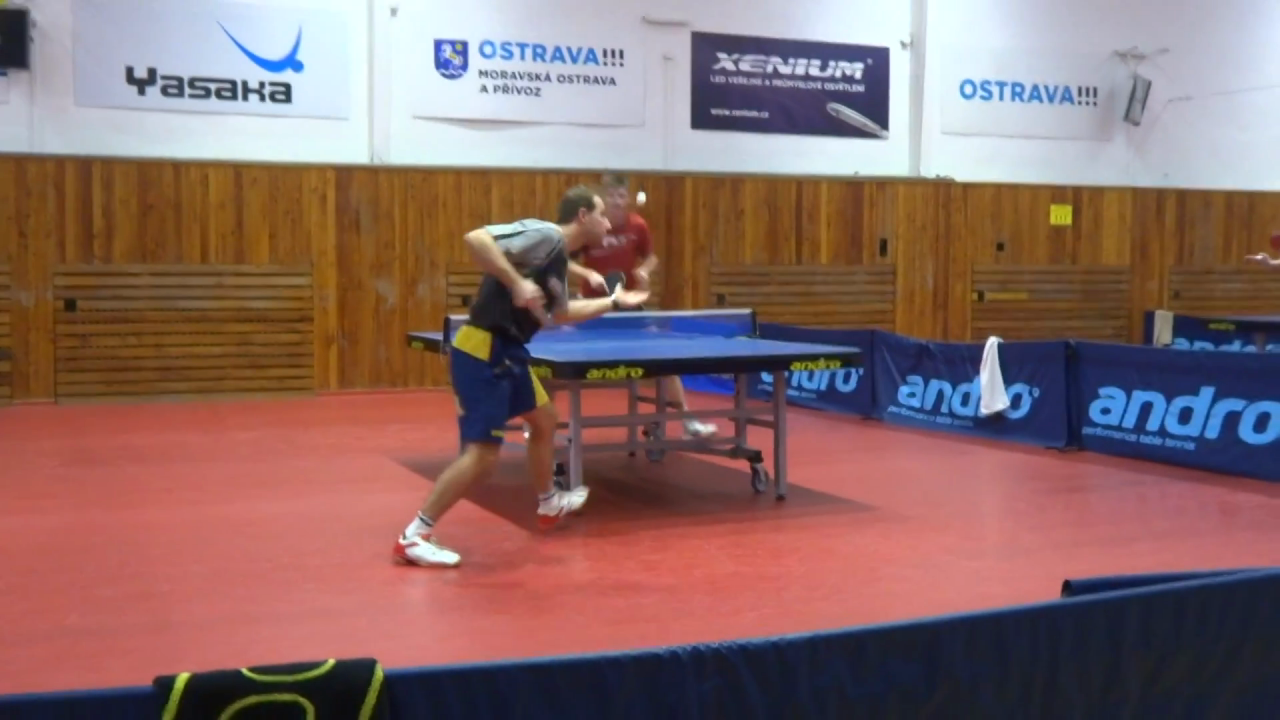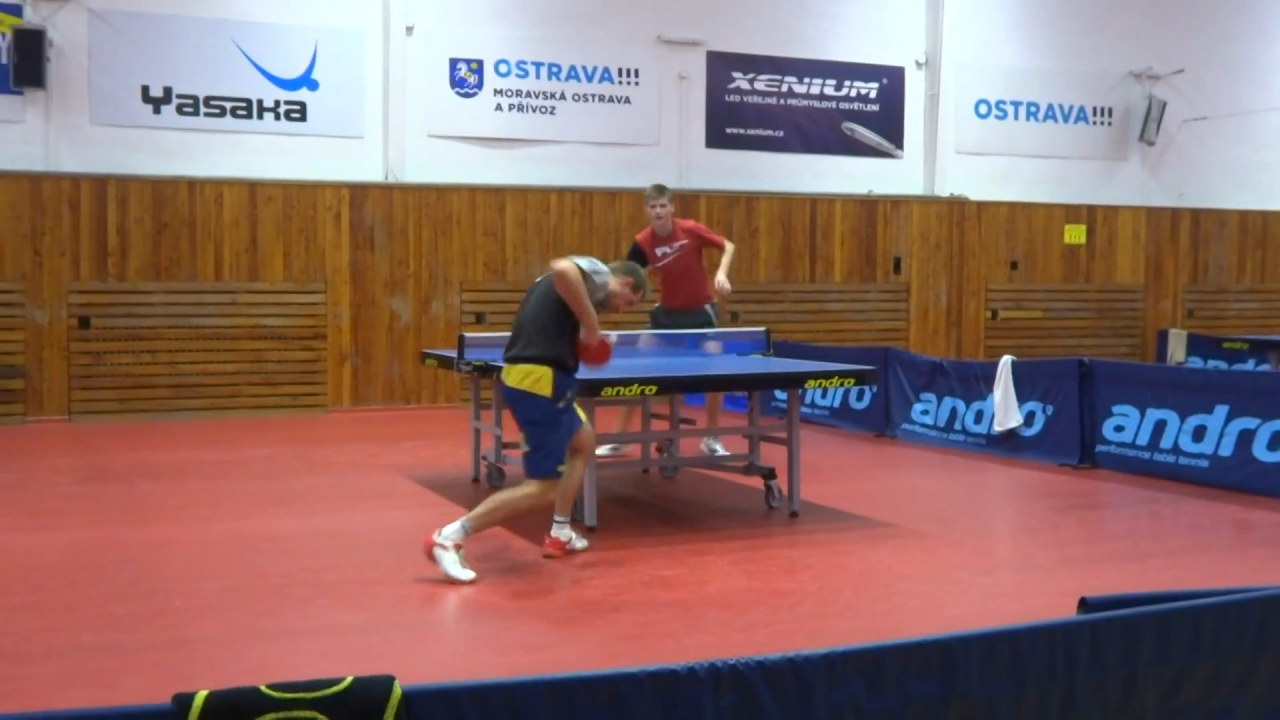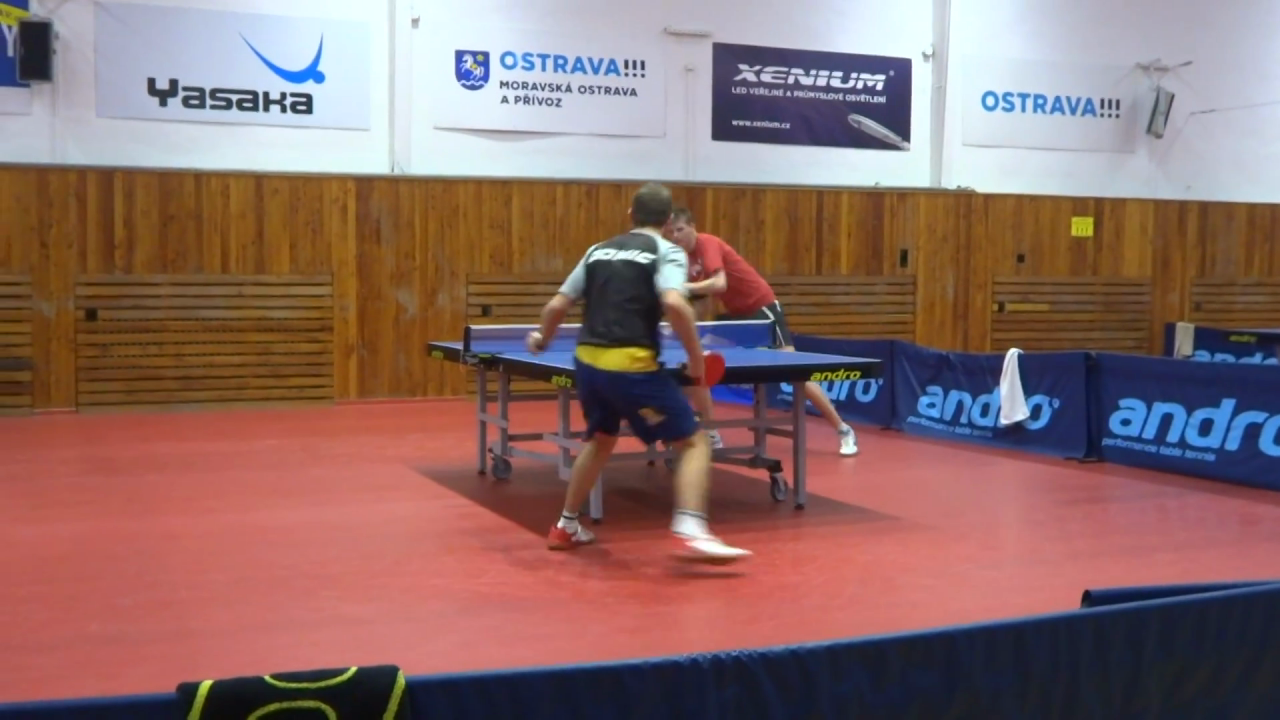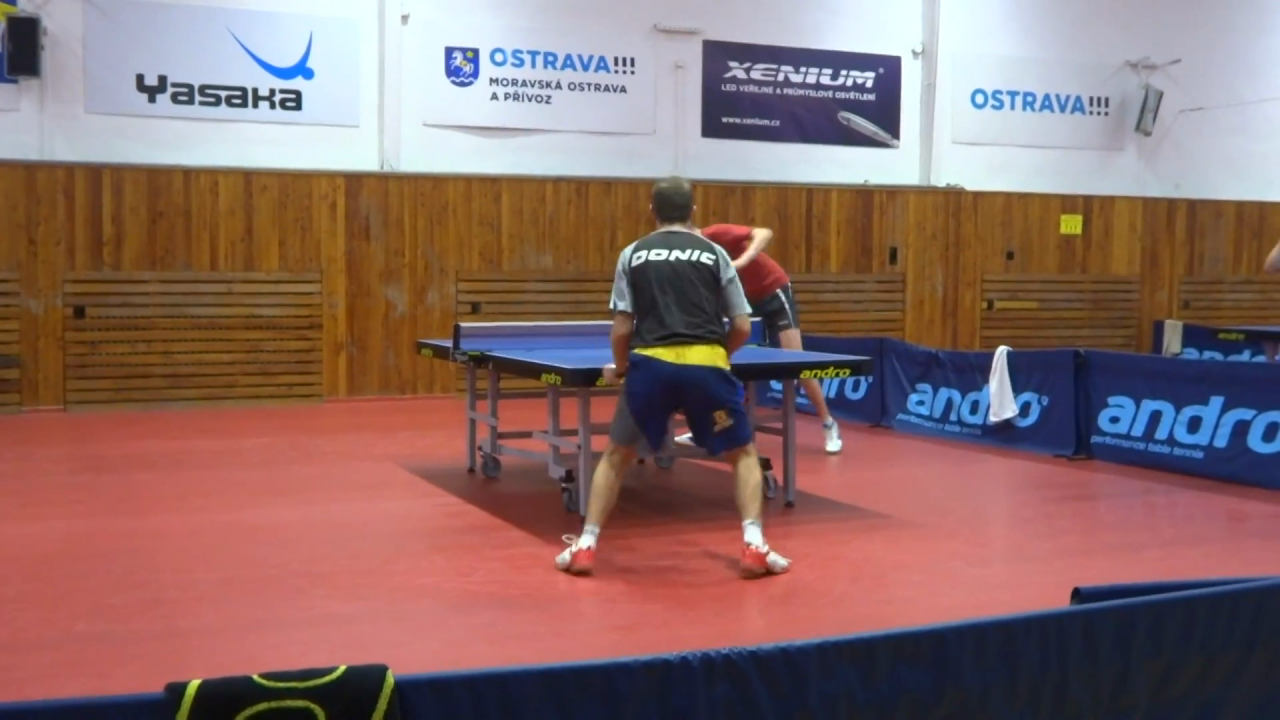
dt=0.3s
person 1, frame 1
left shoulder: (559, 257)
right shoulder: (545, 235)
left elbow: (562, 314)
right elbow: (475, 239)
left wrist: (614, 302)
right wrist: (517, 284)
left hip: (505, 352)
right hip: (482, 351)
left knee: (546, 420)
right knee: (482, 454)
left ankle: (549, 504)
right ankle: (413, 537)
person 1, frame 2
left shoulder: (555, 290)
right shoulder: (597, 273)
right elbow: (561, 267)
right wrist: (590, 323)
left hip: (521, 378)
right hip: (538, 383)
left knee: (582, 440)
right knee: (541, 487)
left ankle: (561, 533)
right ankle: (448, 540)
person 1, frame 3
left shoulder: (598, 251)
right shoulder: (668, 253)
left elbow: (555, 307)
right elbow: (673, 303)
left wrist: (541, 338)
right wrist: (695, 354)
left hip: (588, 364)
right hip: (632, 367)
left knee: (601, 443)
right knee: (694, 443)
left ankle: (566, 527)
right ankle: (691, 533)
person 1, frame 4
left shoulder: (634, 254)
right shoulder: (715, 254)
left elbow: (622, 328)
right elbow: (742, 328)
left wrist: (618, 366)
right wrist: (724, 355)
left hip: (652, 364)
right hip: (707, 365)
left knee: (615, 457)
right knee: (744, 454)
left ankle: (585, 546)
right ankle: (754, 544)
person 2, frame 1
left shoulder: (638, 226)
left elbow: (652, 258)
left wrist: (644, 272)
right wrist: (589, 275)
right hip: (593, 302)
left ankle: (688, 420)
person 2, frame 2
left shoulder: (691, 229)
right shoulder: (642, 241)
left elbow: (728, 246)
left wrist: (721, 273)
left hip: (701, 308)
right hip: (667, 312)
left ankle: (711, 439)
person 2, frame 3
left shoulder: (709, 245)
right shoulder: (686, 261)
left elbow: (719, 285)
right elbow: (696, 295)
left hip: (762, 309)
right hip: (736, 315)
left ankle: (843, 430)
right ankle: (709, 434)
person 2, frame 4
left shoulder: (716, 234)
left elbow: (763, 234)
left wrist: (742, 261)
left hip: (774, 293)
right hip: (748, 303)
left ankle: (828, 425)
